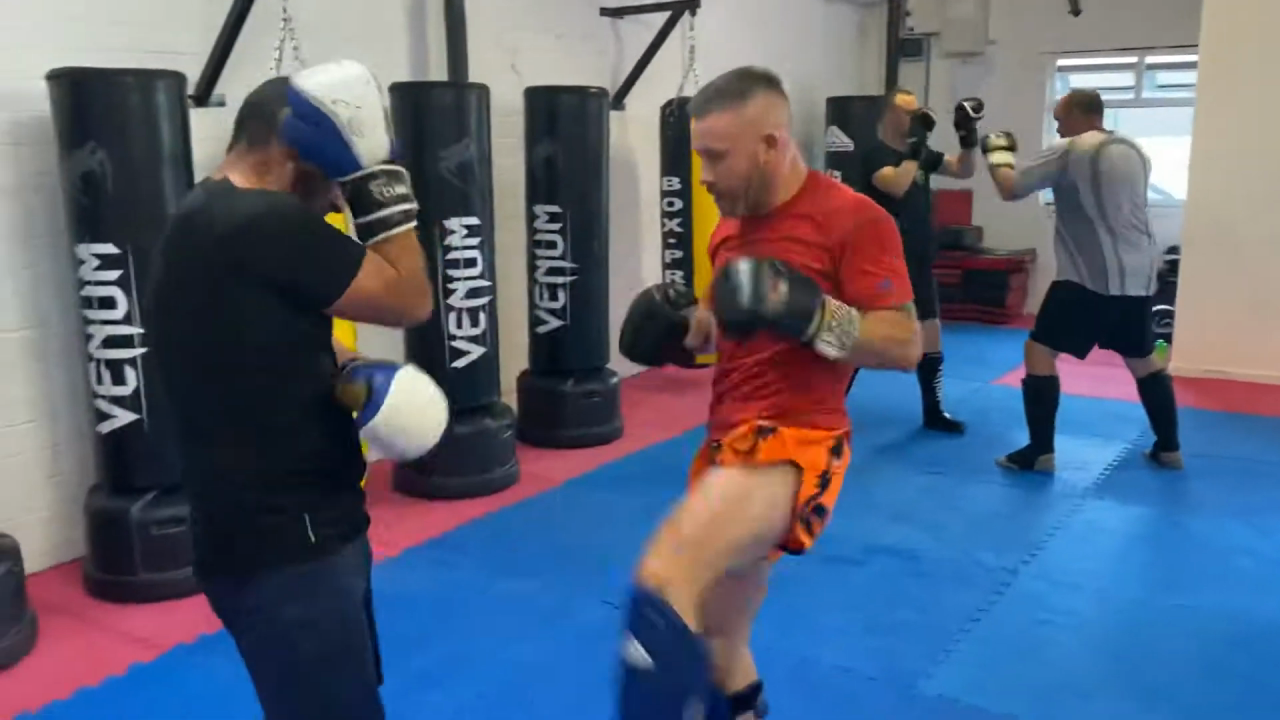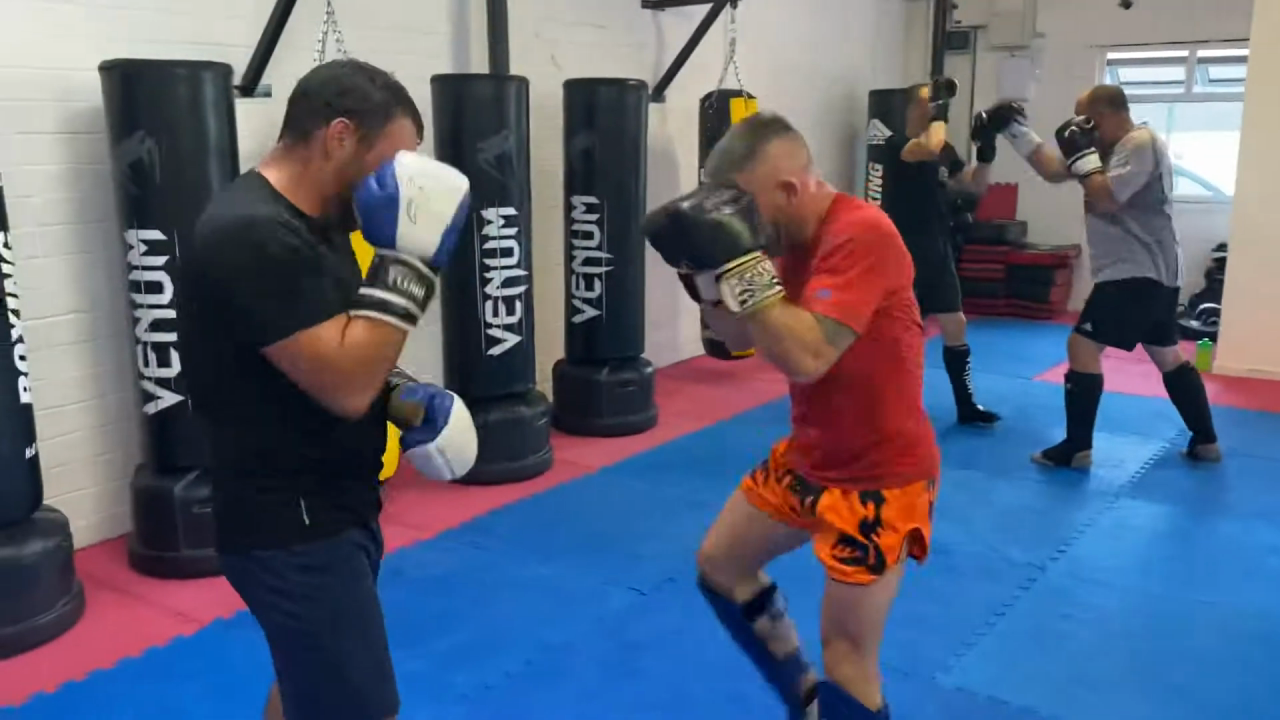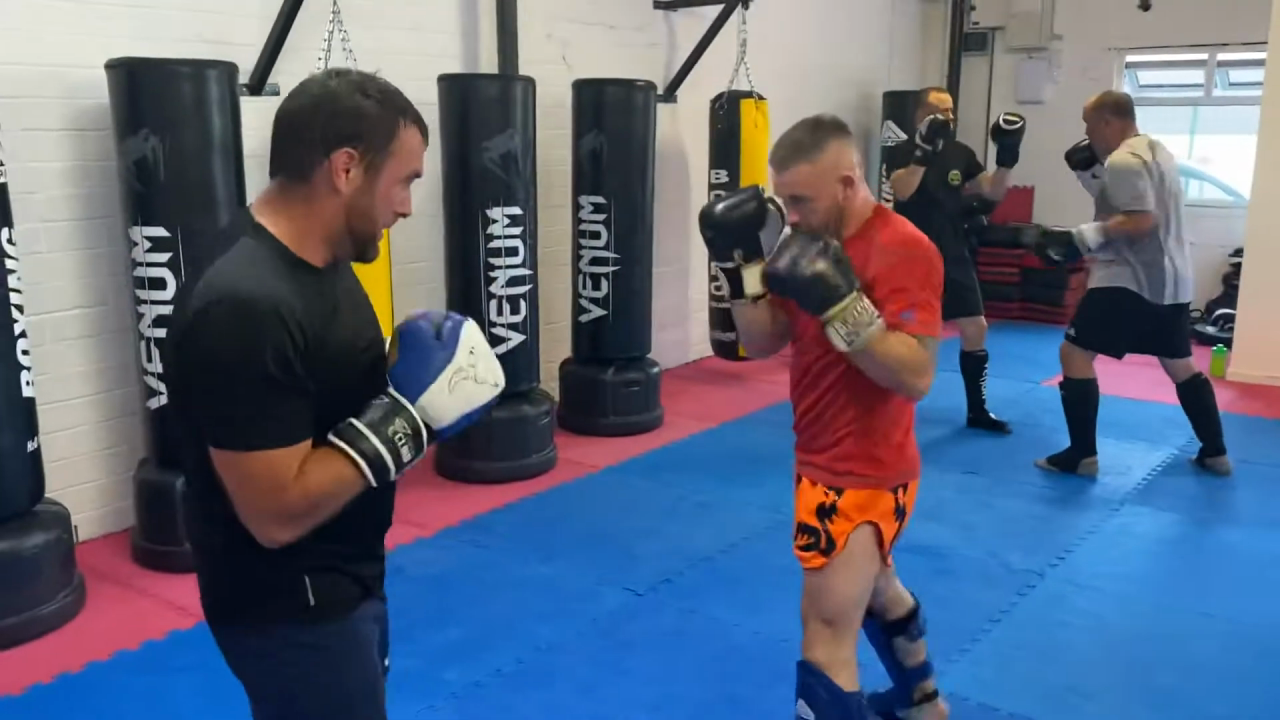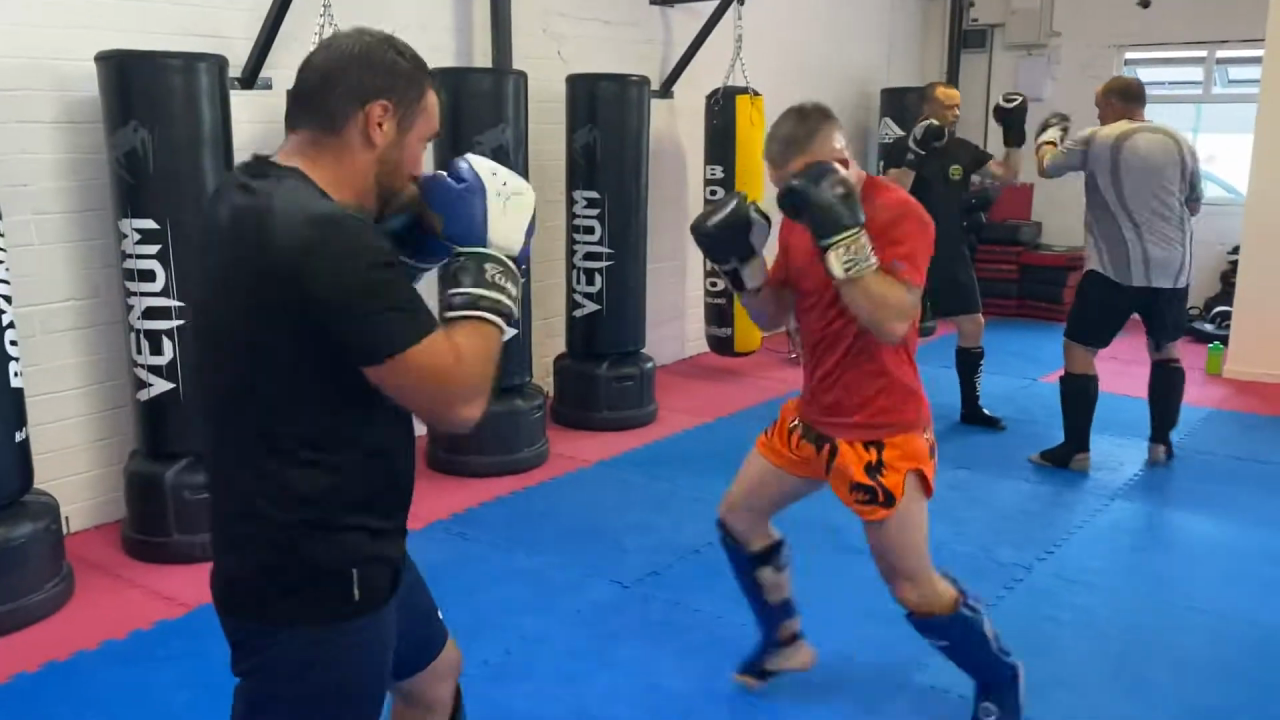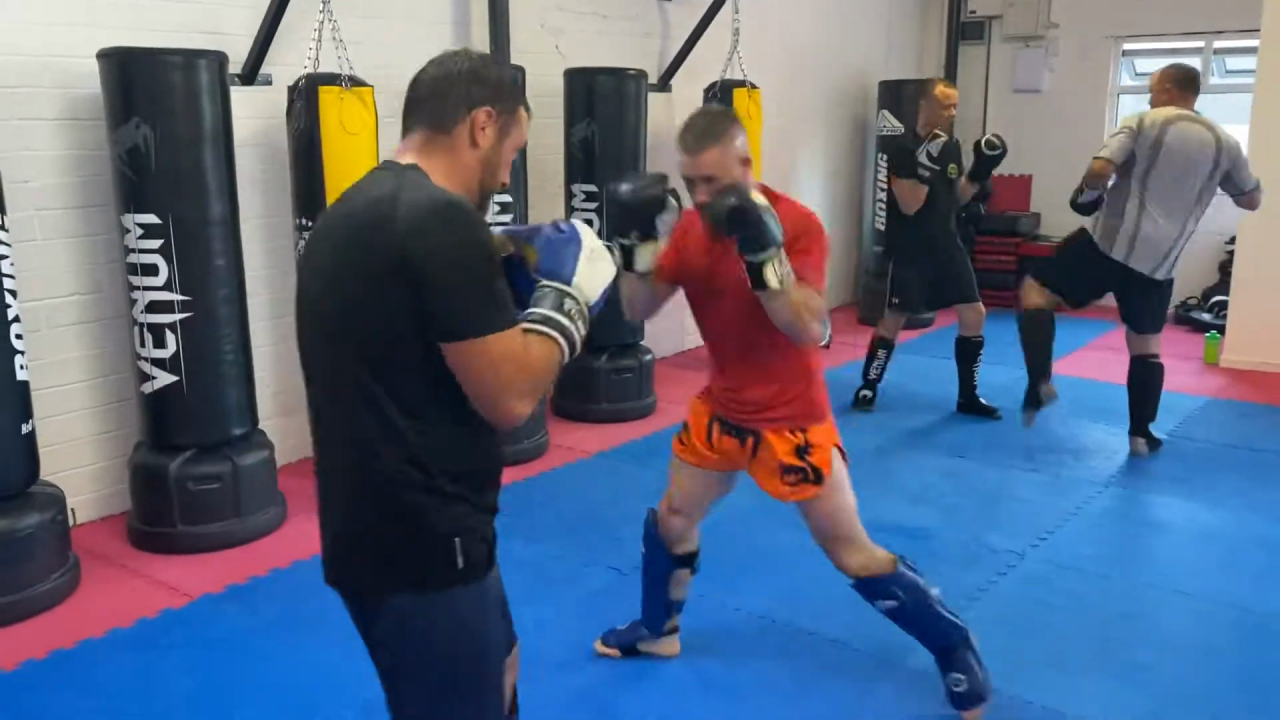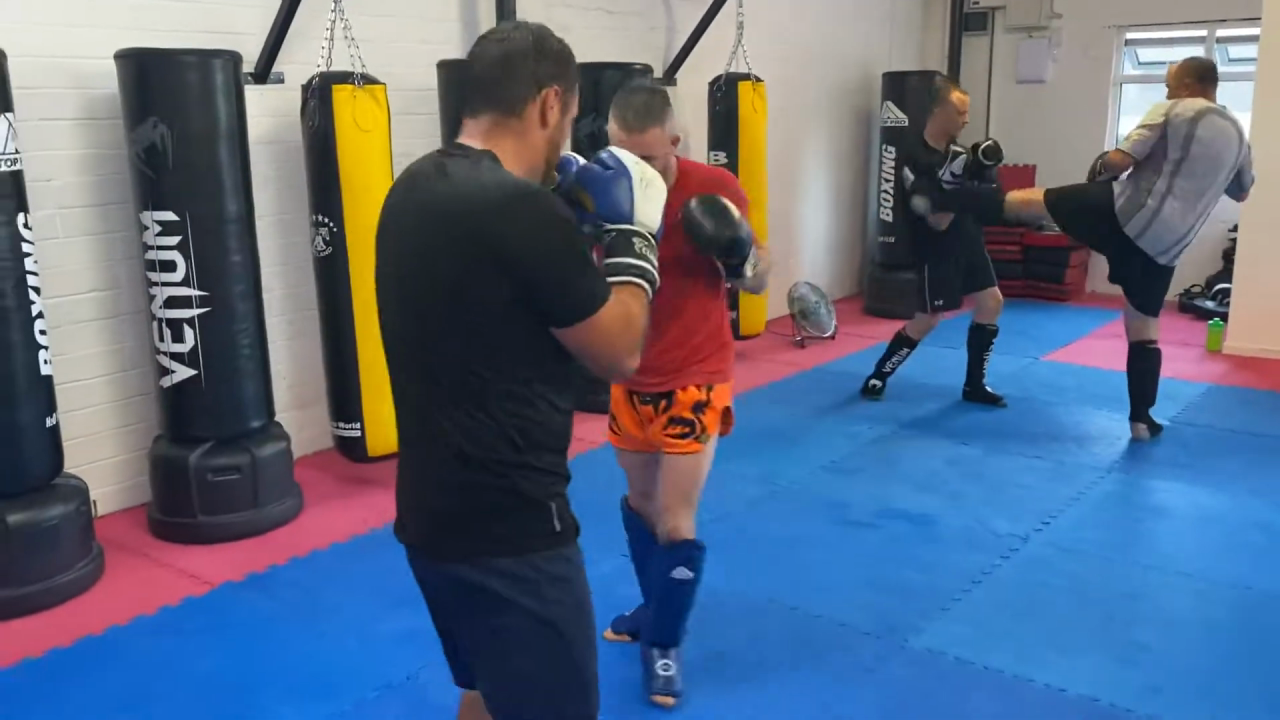
dt=0.3s
person 1, frame 1
left shoulder: (213, 225)
right shoulder: (259, 222)
left elbow: (298, 349)
right elbow: (408, 298)
left wrist: (362, 381)
right wrist: (371, 165)
left hip: (278, 529)
right hip: (283, 543)
person 1, frame 2
left shoulder: (306, 221)
right shoulder: (248, 236)
right elbow: (348, 385)
left wrist: (404, 398)
right wrist: (409, 255)
left hip: (320, 508)
right hip: (289, 524)
person 1, frame 3
left shoulder: (316, 258)
right shoulder: (246, 308)
right elbow: (278, 513)
left wrist: (411, 377)
right wrist: (407, 411)
left hip: (339, 571)
right hip: (292, 598)
person 1, frame 4
left shoulder: (252, 198)
right shoulder: (324, 234)
right elbow: (456, 398)
left wrist: (405, 241)
right wrist: (486, 258)
left hip: (342, 548)
right hip: (314, 574)
person 1, frame 5
left shoulder: (359, 212)
right shoulder: (440, 222)
right elbow: (510, 397)
left wrist: (500, 284)
right wrist: (563, 293)
left hip: (415, 529)
right hip: (419, 543)
person 1, frame 6
left shoulder: (415, 192)
right shoulder: (524, 207)
right elbow: (619, 350)
right wrist: (627, 228)
left hip: (437, 507)
right hip: (505, 523)
person 2, frame 1
left shoulder: (853, 221)
right shoulder: (730, 227)
left elbow: (903, 346)
left wrist: (809, 318)
right wrist: (687, 324)
left hip: (791, 448)
right hip: (732, 447)
left knee: (664, 579)
right knee: (713, 643)
person 2, frame 2
left shoulder: (859, 237)
right shoulder: (793, 238)
left elbow: (804, 358)
right elbow: (747, 331)
left wrist: (745, 257)
right wrist: (702, 266)
left hip: (880, 478)
right hip: (813, 458)
left knee: (846, 659)
right knee: (719, 563)
person 2, frame 3
left shoulder: (904, 251)
right shoulder: (817, 246)
left elbow: (913, 377)
right elbow: (759, 343)
left wrist: (839, 302)
right wrist: (740, 262)
left hip: (864, 476)
right hip: (825, 463)
left knee: (824, 647)
right knee: (869, 586)
person 2, frame 4
left shoulder: (900, 216)
right shoulder: (803, 222)
left elbow: (892, 323)
right elbow: (772, 317)
left wrist: (843, 238)
right wrist: (742, 260)
left hip: (882, 427)
right hip: (816, 414)
left knee: (912, 586)
right knee: (739, 516)
right ankle: (784, 640)
person 2, frame 5
left shoulder: (795, 223)
right shoulder: (690, 226)
left elbow: (807, 329)
right elbow: (636, 311)
left wrist: (764, 252)
right wrist: (635, 240)
left hip: (792, 419)
right hip: (721, 410)
left knee: (852, 554)
right knee: (671, 517)
left ankle: (958, 654)
right ankle: (657, 629)
person 2, frame 6
left shoulder: (711, 190)
left elbow: (763, 277)
left wrist: (736, 247)
left hip: (695, 380)
right hip: (633, 379)
left knee: (674, 518)
right knee: (642, 503)
left ankle: (664, 648)
right ankle: (659, 607)
person 3, frame 1
left shoulder: (1070, 151)
right shoulder: (1134, 152)
left elbow: (1010, 188)
left wrist: (996, 148)
left hip: (1089, 279)
right hip: (1138, 277)
left knee: (1039, 353)
right knee: (1142, 361)
left ankle: (1040, 450)
right ankle: (1169, 447)
person 3, frame 2
left shoulder: (1141, 144)
right shoulder: (1114, 143)
left elbow: (1103, 200)
right elbow: (1058, 170)
left wrist: (1085, 153)
right wrist: (1017, 129)
left hip: (1140, 271)
right hip: (1153, 272)
left knee: (1082, 348)
right knee: (1167, 353)
left ankle: (1077, 448)
right ankle: (1205, 440)
person 3, frame 3
left shoulder: (1124, 161)
right shoulder: (1154, 151)
left elbow: (1142, 221)
left wrist: (1078, 238)
right wrist: (1087, 173)
left hip: (1130, 283)
right hip: (1171, 283)
left knee: (1074, 354)
right knee: (1180, 365)
left ankle: (1082, 454)
right ankle: (1216, 451)
person 3, frame 4
left shoulder: (1094, 141)
right shoulder: (1180, 145)
left elbow: (1047, 167)
right elbow: (1193, 205)
left wrist: (1050, 133)
left hip: (1113, 270)
right hip: (1171, 271)
left knee: (1079, 353)
right knee: (1165, 354)
left ankle: (1076, 449)
right ankle: (1160, 442)
person 3, frame 5
left shoulder: (1143, 122)
right shoulder: (1224, 142)
left elbow: (1099, 171)
right elbow: (1252, 200)
left wrist: (1087, 193)
left hip: (1107, 243)
right hip: (1158, 260)
left knee: (1035, 288)
right knee: (1144, 345)
left ankle: (1039, 382)
right ankle: (1140, 434)
person 3, frame 6
left shoulder: (1173, 112)
right shoulder: (1239, 137)
left elbow: (1119, 160)
right elbow: (1241, 192)
left wrist: (1102, 167)
left hip: (1127, 216)
right hip: (1163, 246)
left knee: (1025, 200)
right knee: (1143, 330)
left ankle: (945, 202)
right ankle: (1141, 419)
person 4, frame 1
left shoulder: (921, 153)
right shoulder: (875, 155)
left elbow: (964, 171)
right elbow: (897, 187)
left wrist: (968, 136)
right wrist: (916, 145)
left hip: (916, 262)
left knee: (931, 333)
left ankle: (933, 412)
person 4, frame 2
left shoulder: (946, 150)
right shoulder: (897, 144)
left elbow: (977, 186)
right elbow: (928, 151)
left wrist: (986, 149)
right wrist: (939, 111)
left hip: (936, 254)
left knee: (955, 325)
left ankle: (967, 406)
person 4, frame 3
left shoulder: (961, 153)
right shoulder: (902, 153)
left elbow: (995, 192)
right elbow: (901, 192)
left wrist: (1007, 154)
right wrist: (924, 149)
left hip: (954, 258)
left knee: (975, 329)
left ankle: (978, 411)
person 4, frame 4
left shoulder: (964, 149)
right shoulder: (903, 148)
left elbow: (1008, 175)
left wrist: (1014, 133)
right wrist: (916, 151)
left hip: (953, 255)
left knee: (972, 326)
left ankle: (971, 407)
person 4, frame 5
left shoulder: (950, 147)
right shoulder: (903, 148)
left elbow: (960, 197)
right elbow: (908, 205)
left wrist: (982, 169)
right wrist: (926, 164)
left hip: (947, 248)
right hip: (909, 252)
left knee: (973, 315)
right knee: (893, 321)
left ankle: (968, 397)
right ankle: (867, 388)
person 4, frame 6
left shoulder: (952, 145)
right shoulder: (920, 161)
right elbow: (939, 222)
left wrist: (979, 168)
right wrist: (949, 182)
left hip: (966, 240)
right hip: (937, 250)
left knee: (991, 303)
right knee: (927, 320)
left ankle: (974, 384)
right ankle: (878, 376)
